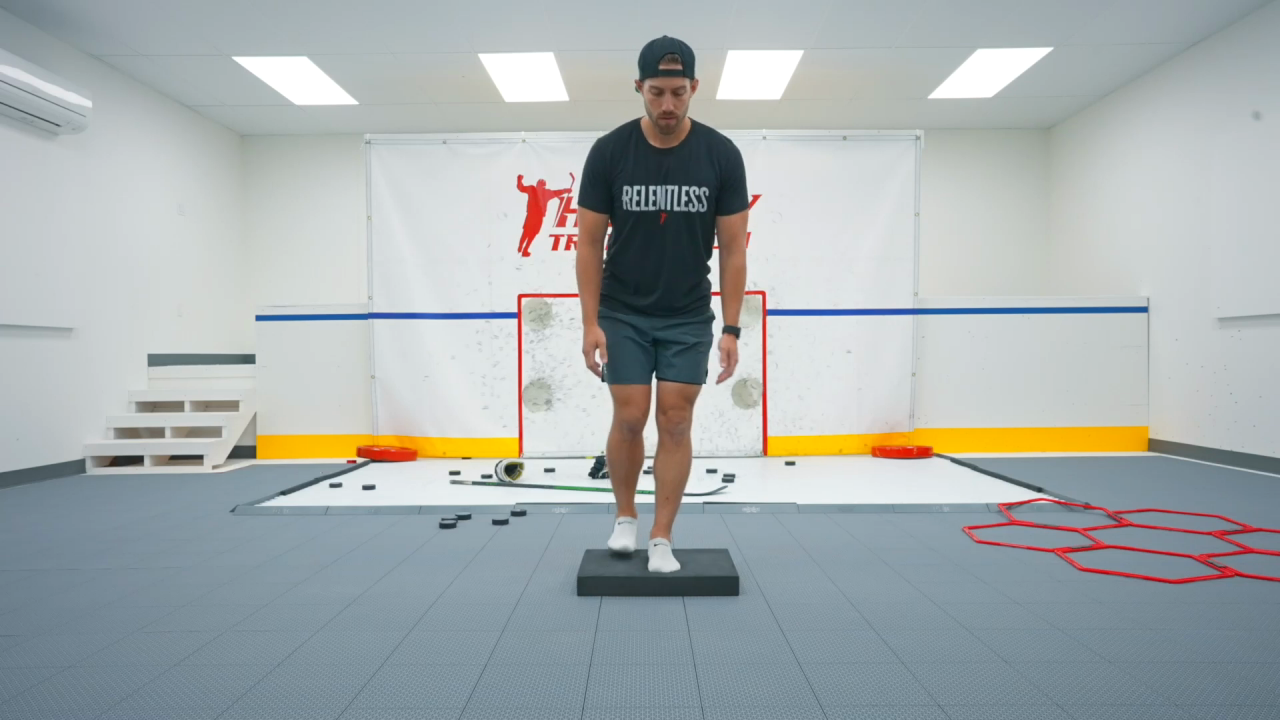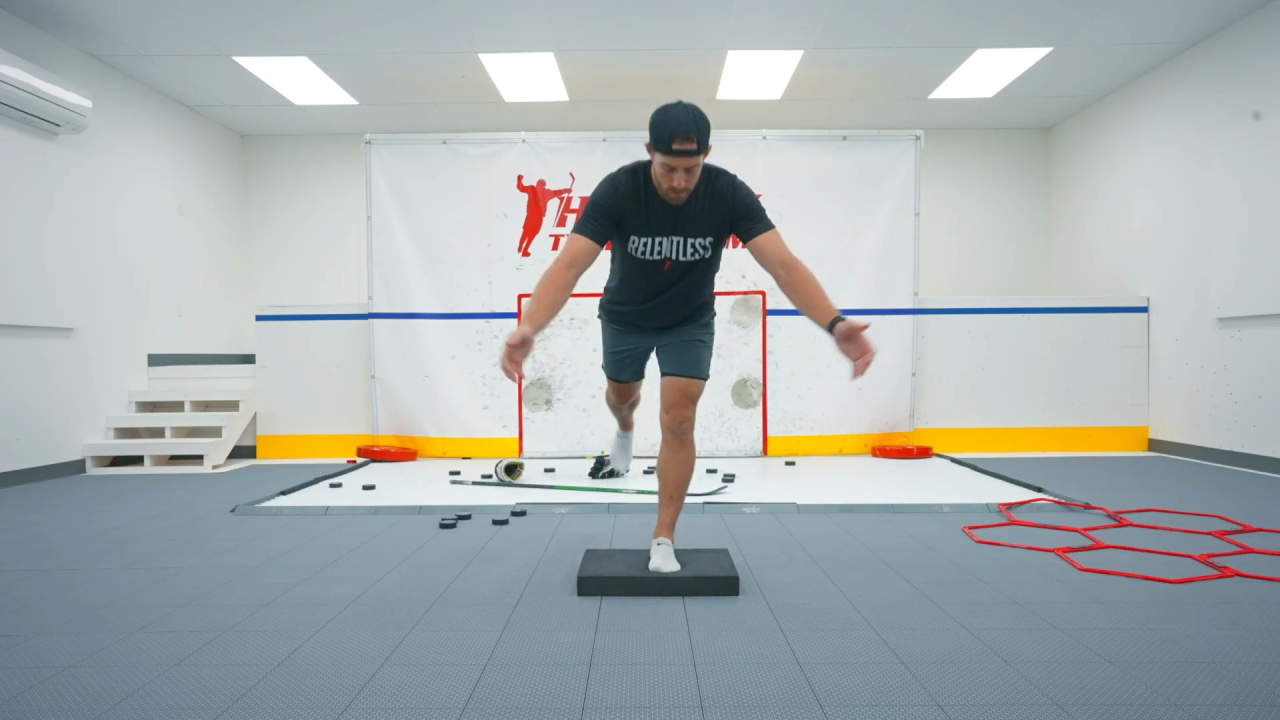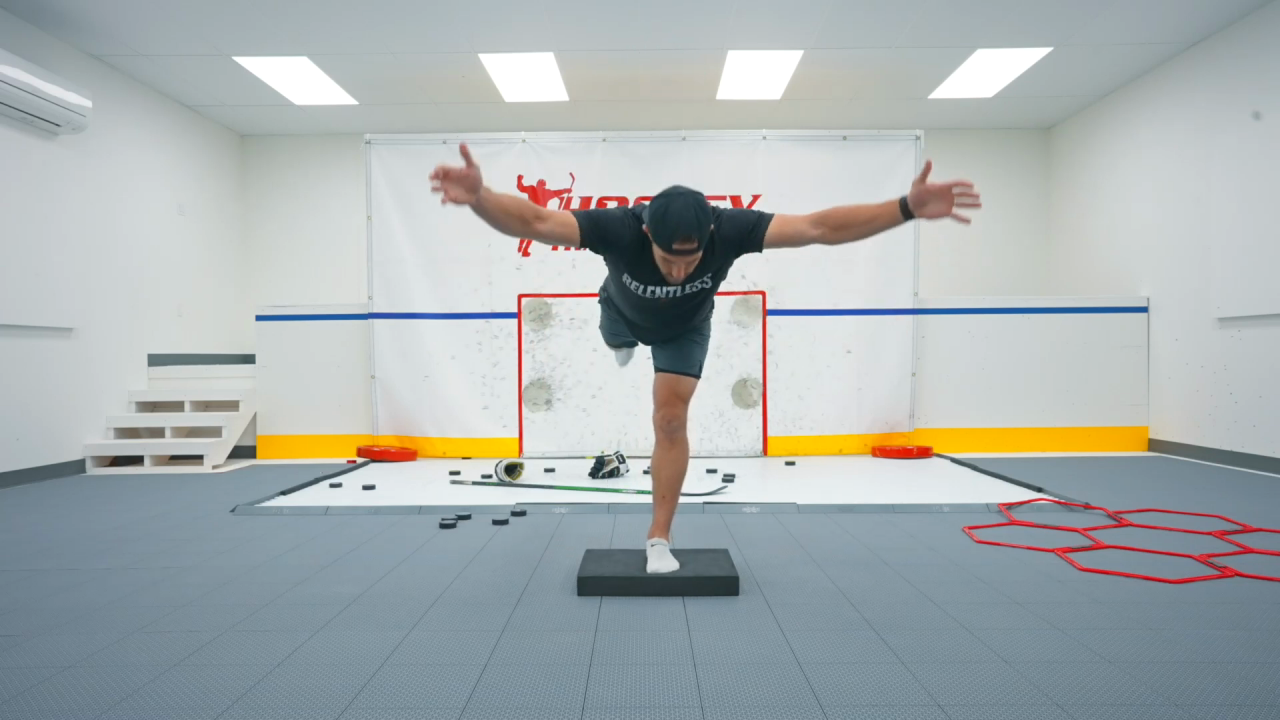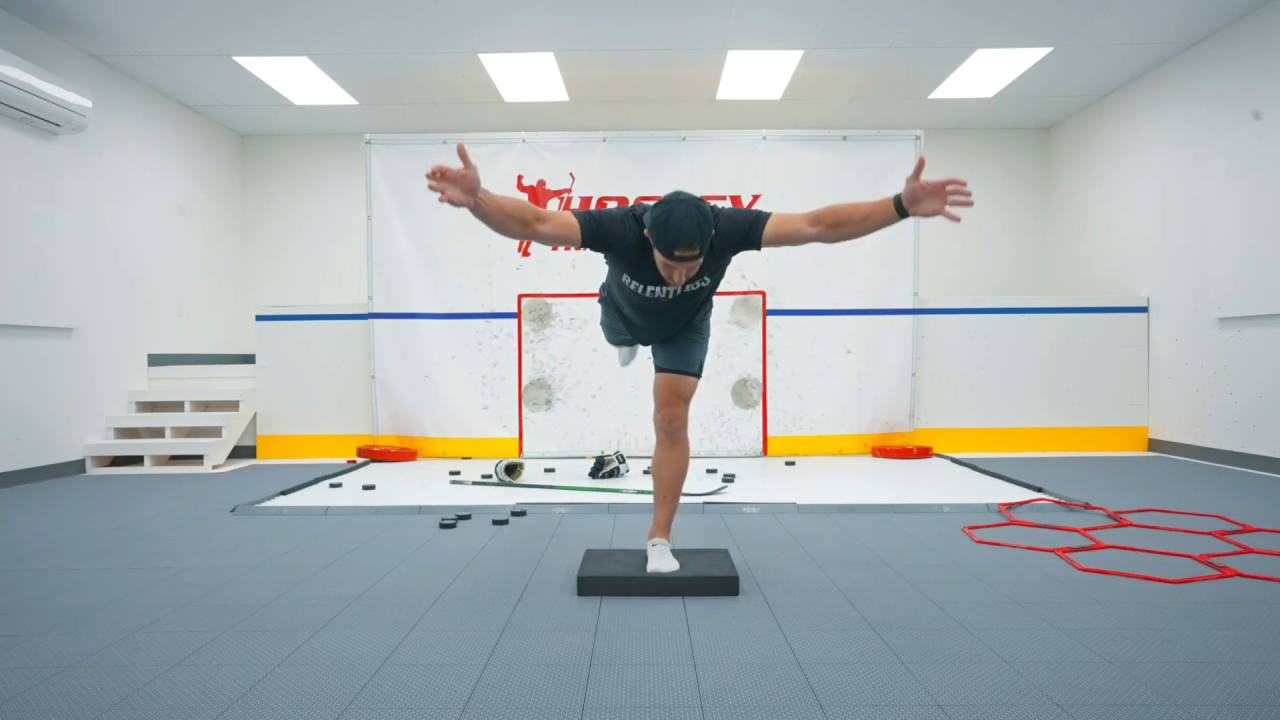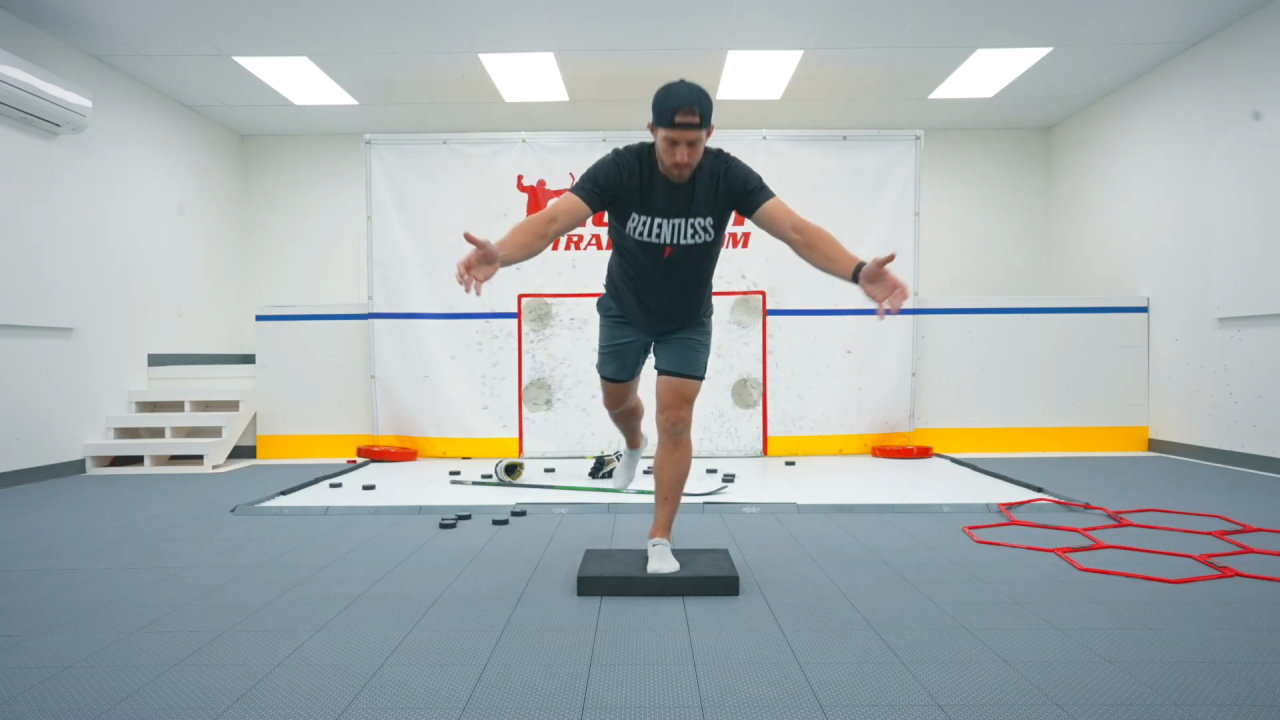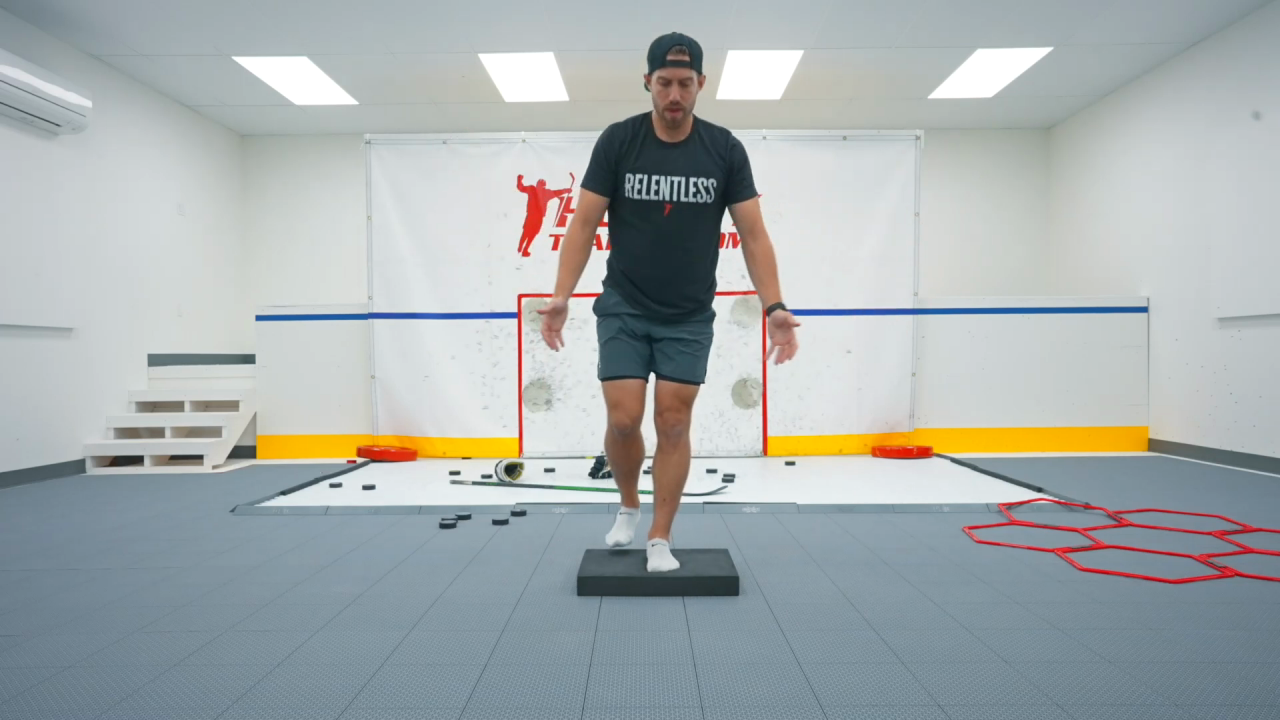
dt=0.5s
person 1, frame 1
left shoulder: (721, 155)
right shoulder: (608, 152)
left elbow: (733, 248)
right elbow: (589, 244)
left wrist: (731, 329)
right wrist: (589, 323)
left hip: (687, 315)
right hip: (622, 311)
left knee: (674, 422)
right knee: (629, 418)
left ankle: (661, 540)
right ankle: (625, 516)
person 1, frame 2
left shoulder: (729, 194)
right shoulder: (617, 189)
left elbow: (783, 263)
right elbow: (569, 265)
left wrist: (833, 325)
right wrist: (528, 331)
left hip: (689, 320)
right hip: (625, 316)
left knee: (678, 421)
right knee: (622, 396)
left ankle: (662, 541)
right ankle: (623, 430)
person 1, frame 3
left shoulder: (728, 231)
right shoulder: (618, 231)
left elbow: (820, 228)
right elbow: (534, 222)
left wrist: (907, 206)
right wrist: (478, 197)
left hip: (685, 328)
right hip: (626, 316)
left knee: (670, 420)
right knee: (619, 344)
left ankle: (658, 541)
right ankle: (631, 346)
person 1, frame 4
left shoulder: (727, 228)
right shoulder: (620, 229)
left elbow: (818, 226)
right elbow: (535, 223)
left wrist: (902, 205)
right wrist: (476, 198)
left hip: (685, 327)
right hip: (624, 314)
left knee: (671, 418)
right knee: (625, 337)
left ankle: (659, 540)
right ankle: (633, 340)
person 1, frame 5
left shoulder: (728, 174)
right shoulder: (620, 168)
left elbow: (795, 230)
right elbow: (552, 220)
left wrist: (859, 271)
right wrist: (498, 255)
left hip: (687, 320)
right hip: (624, 310)
left knee: (674, 421)
right knee: (619, 402)
left ankle: (660, 540)
right ankle: (634, 450)
person 1, frame 6
left shoulder: (725, 150)
right shoulder: (617, 141)
left elbow: (753, 234)
right elbow: (584, 224)
left wrist: (774, 307)
right wrist: (561, 297)
left hip: (689, 316)
right hip: (623, 308)
left knee: (673, 424)
right knee: (623, 420)
left ankle: (659, 539)
right ankle: (627, 507)
